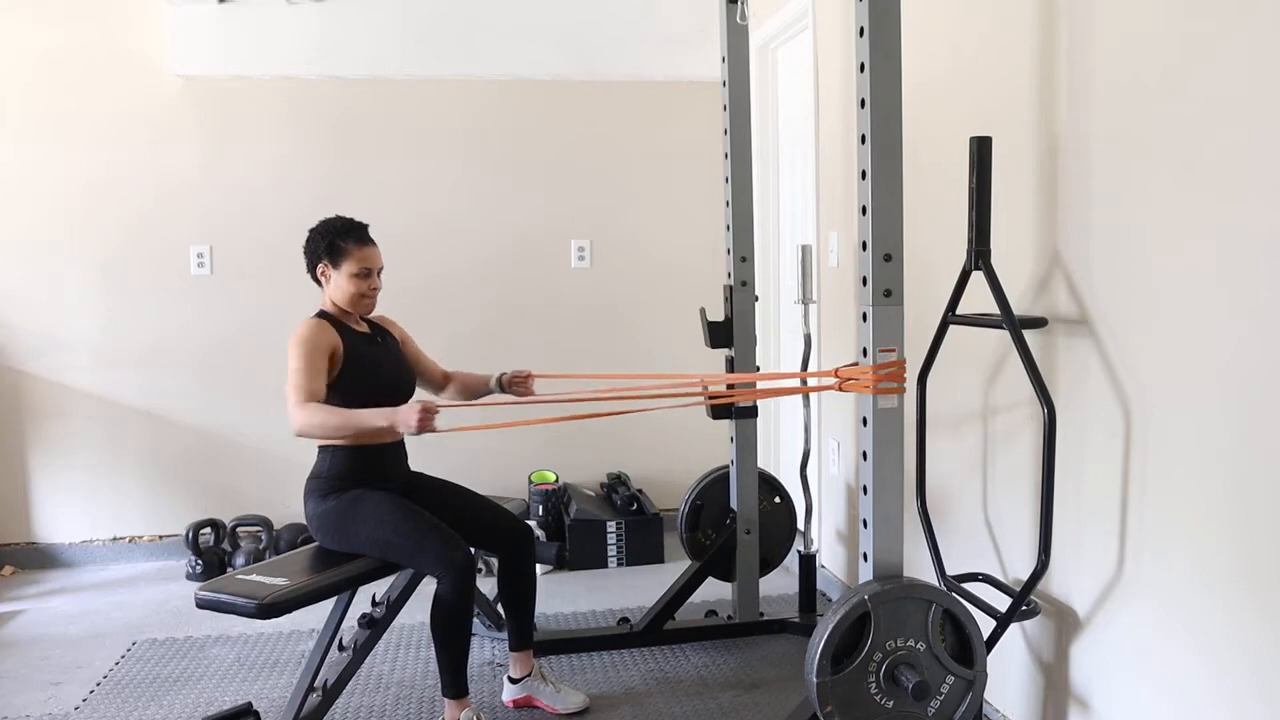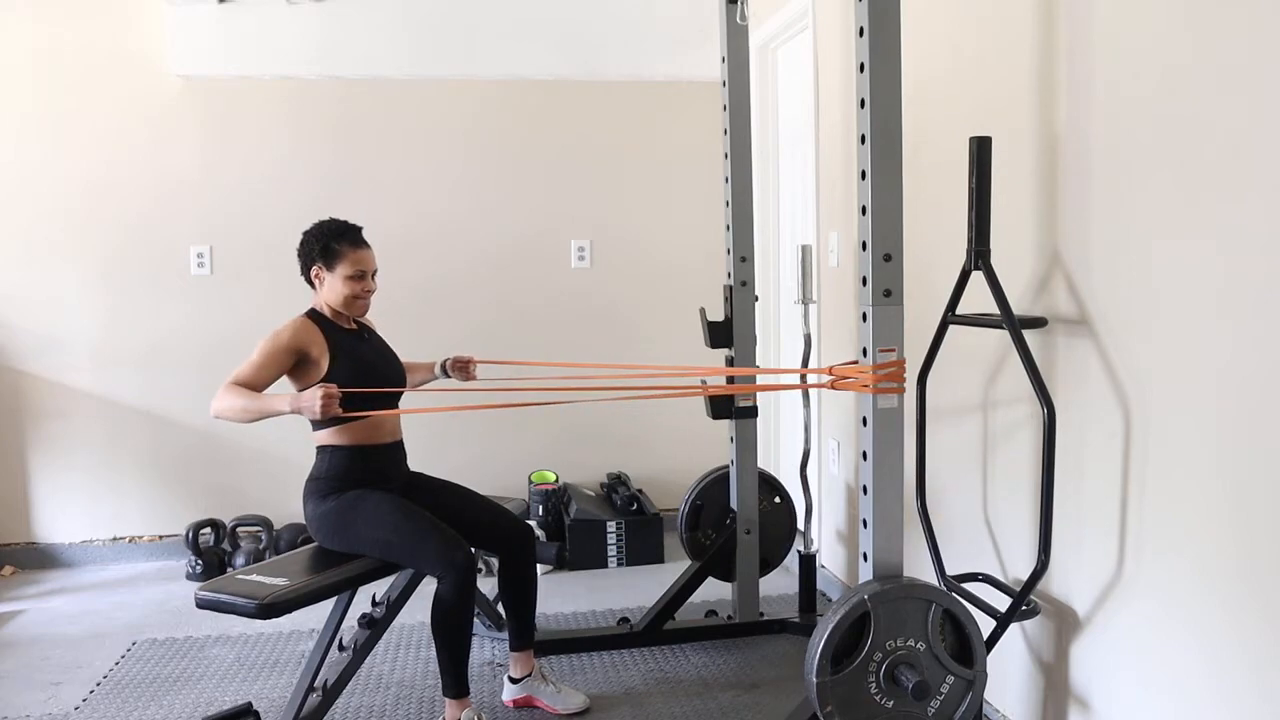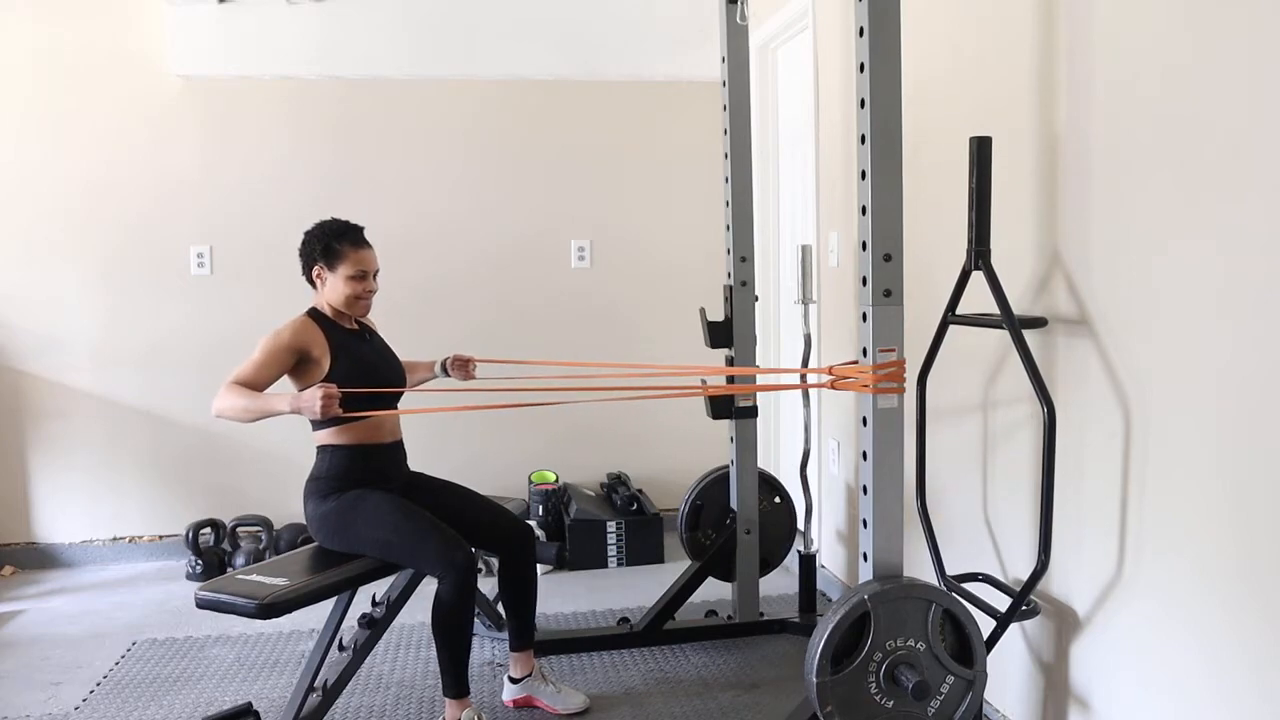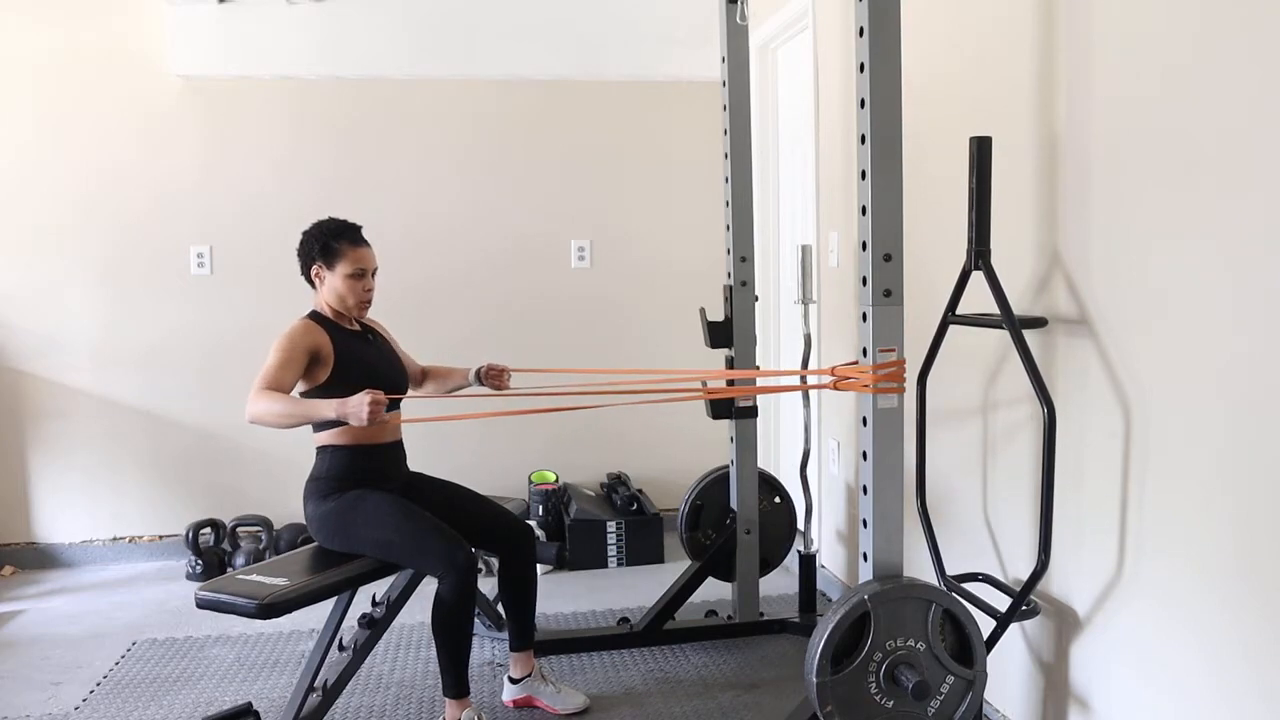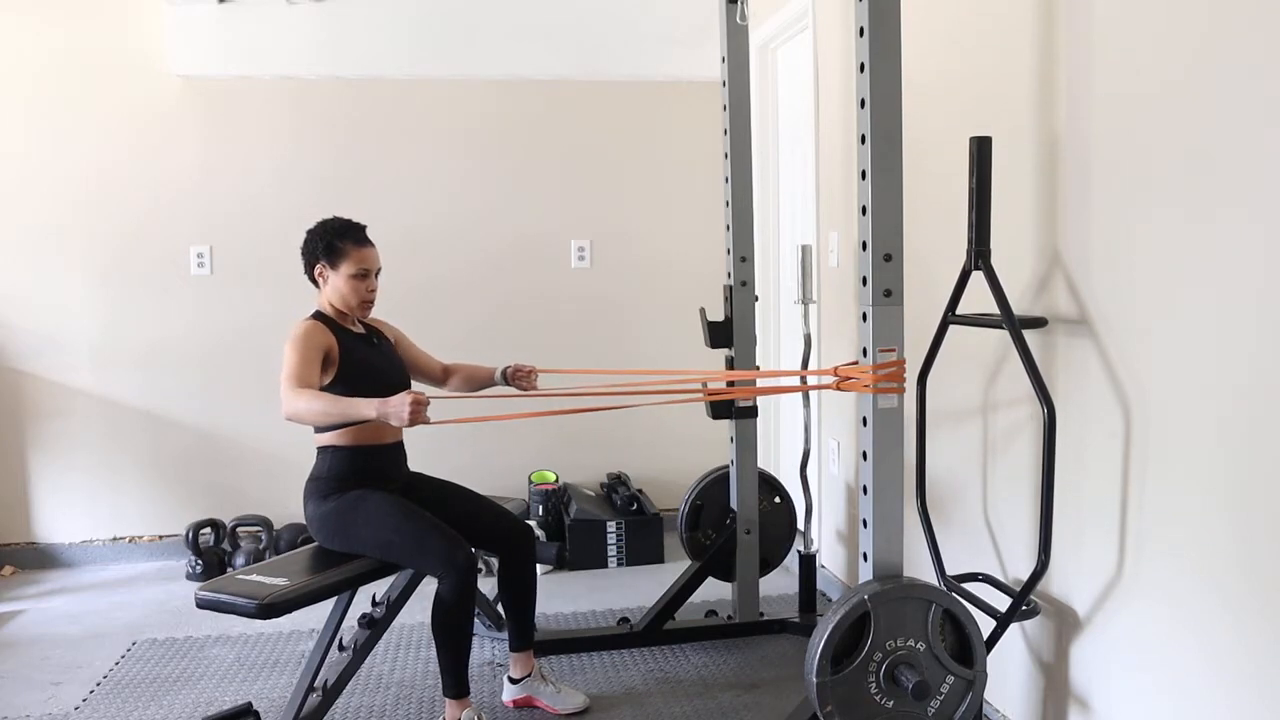
dt=0.5s
person 1, frame 1
left shoulder: (387, 330)
right shoulder: (314, 335)
left elbow: (442, 381)
right elbow: (303, 418)
left wrist: (499, 382)
right wrist: (391, 416)
left hip: (398, 479)
right hip: (342, 494)
left knee: (515, 536)
right knee: (455, 562)
left ankle: (522, 676)
person 1, frame 2
left shoulder: (364, 328)
right shoulder: (300, 334)
right elbow: (224, 402)
left wrist: (442, 369)
right wrist: (296, 402)
left hip: (396, 479)
right hip: (341, 494)
left knee: (516, 536)
right knee: (456, 562)
left ankle: (523, 676)
person 1, frame 3
left shoulder: (365, 328)
right shoulder: (300, 334)
right elbow: (226, 400)
left wrist: (442, 368)
right wrist: (295, 402)
left hip: (396, 479)
right hip: (342, 494)
left knee: (515, 535)
right knee: (456, 562)
left ankle: (523, 677)
person 1, frame 4
left shoulder: (371, 332)
right shoulder: (305, 335)
left elbow: (421, 378)
right elbow: (258, 406)
left wrist: (474, 376)
right wrist: (341, 408)
left hip: (396, 480)
right hip: (342, 494)
left knee: (516, 535)
right knee: (456, 561)
left ankle: (523, 677)
person 1, frame 5
left shoulder: (380, 332)
right shoulder: (312, 334)
left elbow: (443, 375)
right elbow: (294, 403)
left wrist: (502, 376)
right wrist: (379, 407)
left hip: (396, 479)
right hip: (342, 494)
left knee: (515, 535)
right knee: (455, 561)
left ankle: (522, 676)
